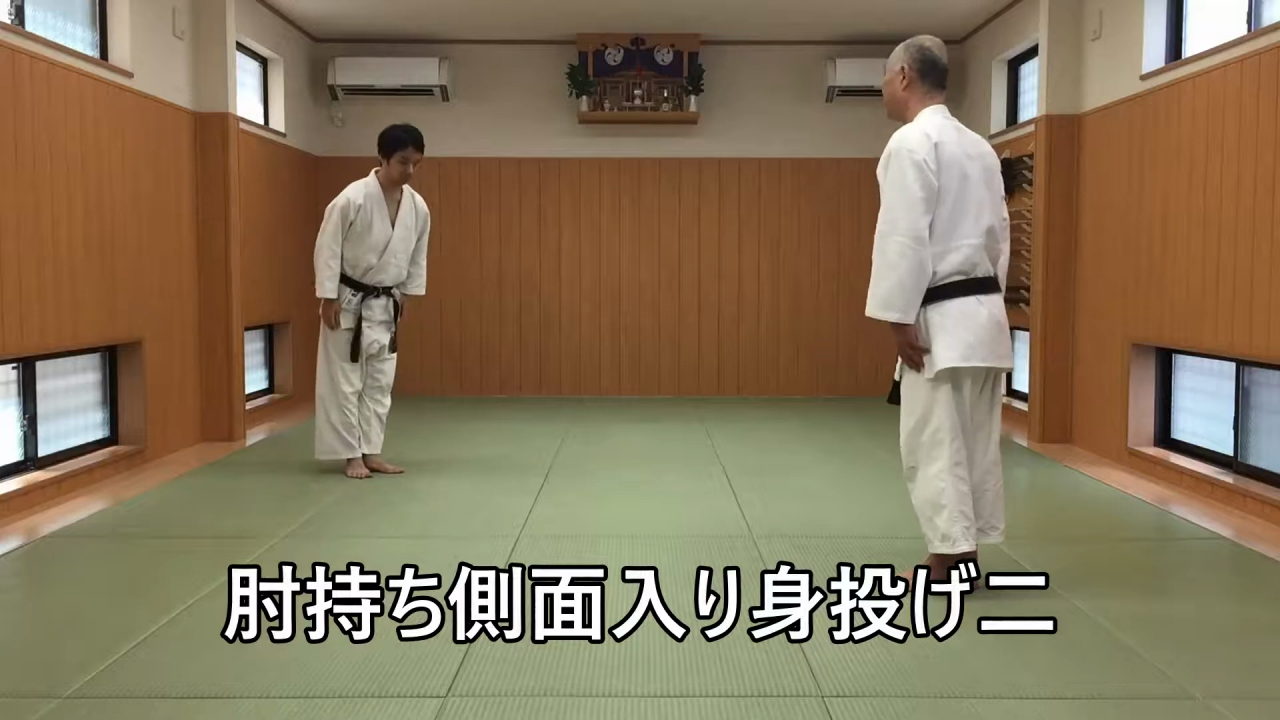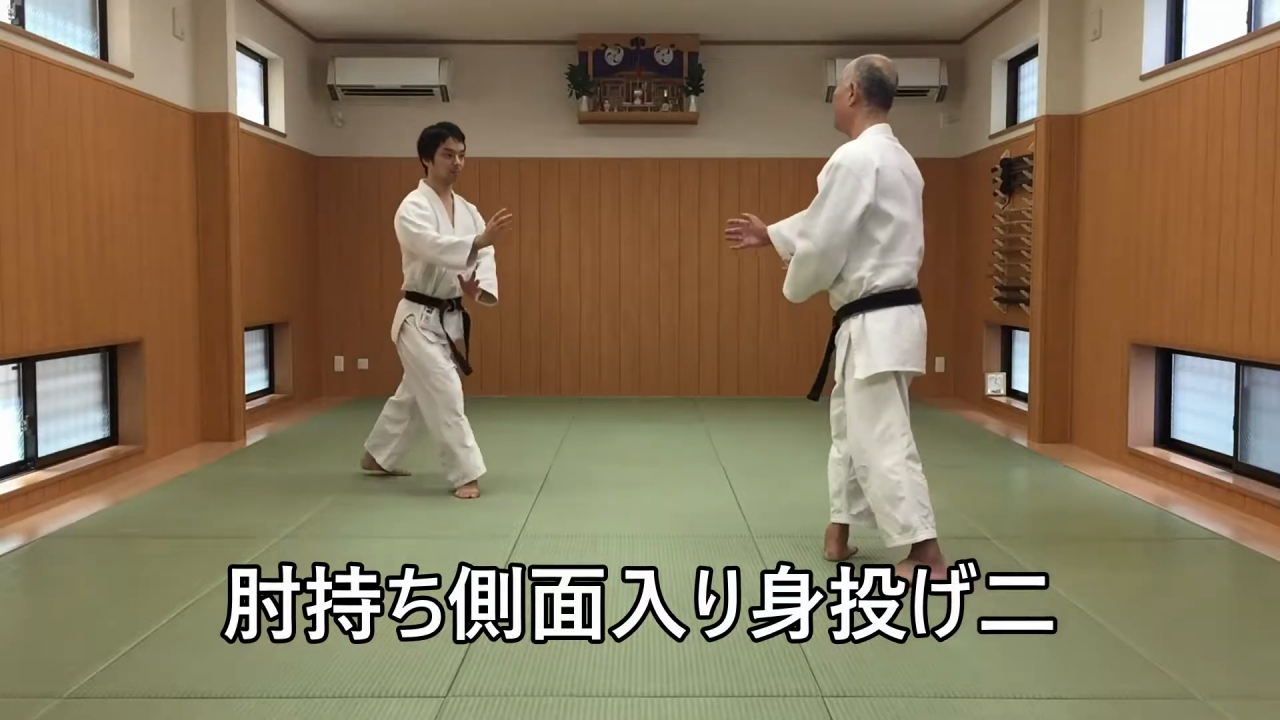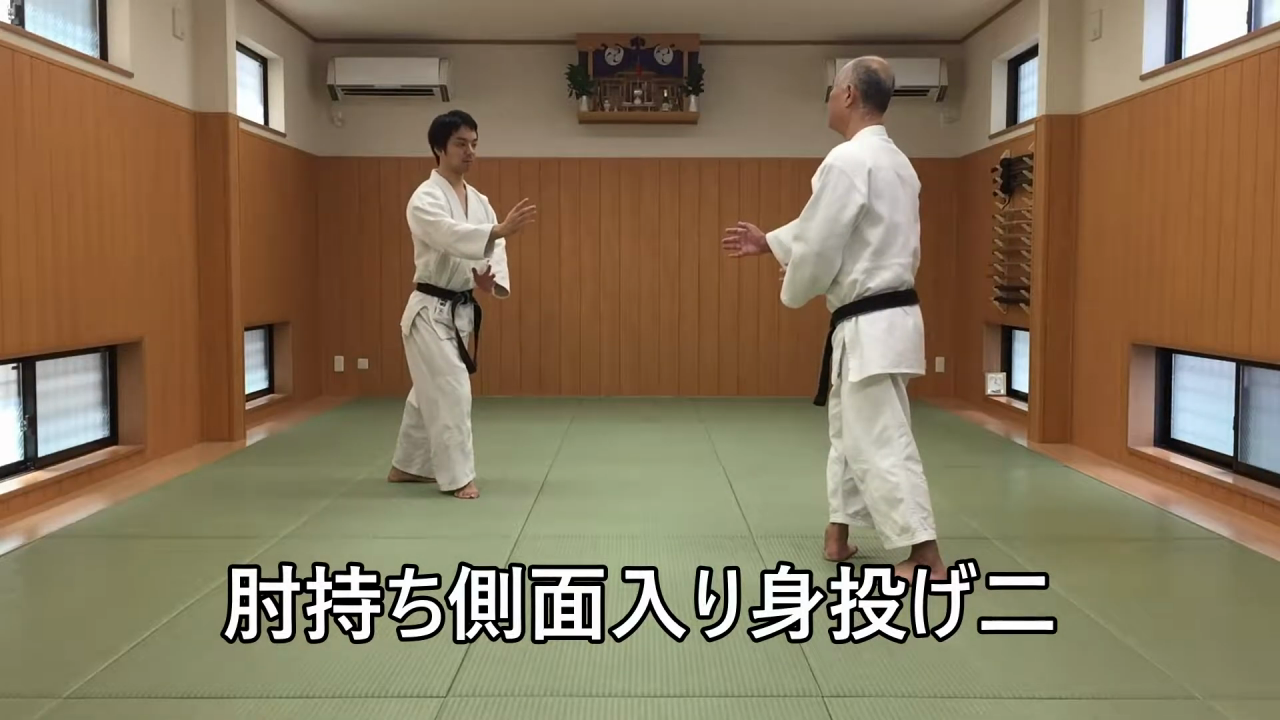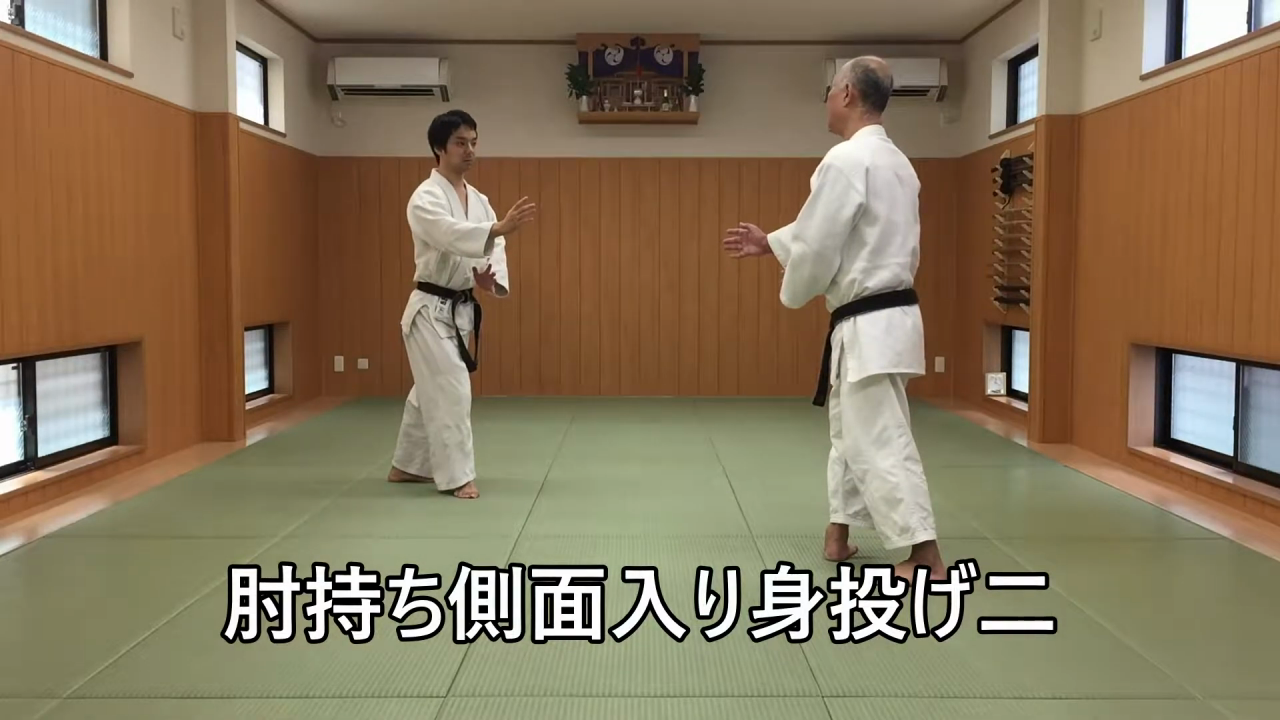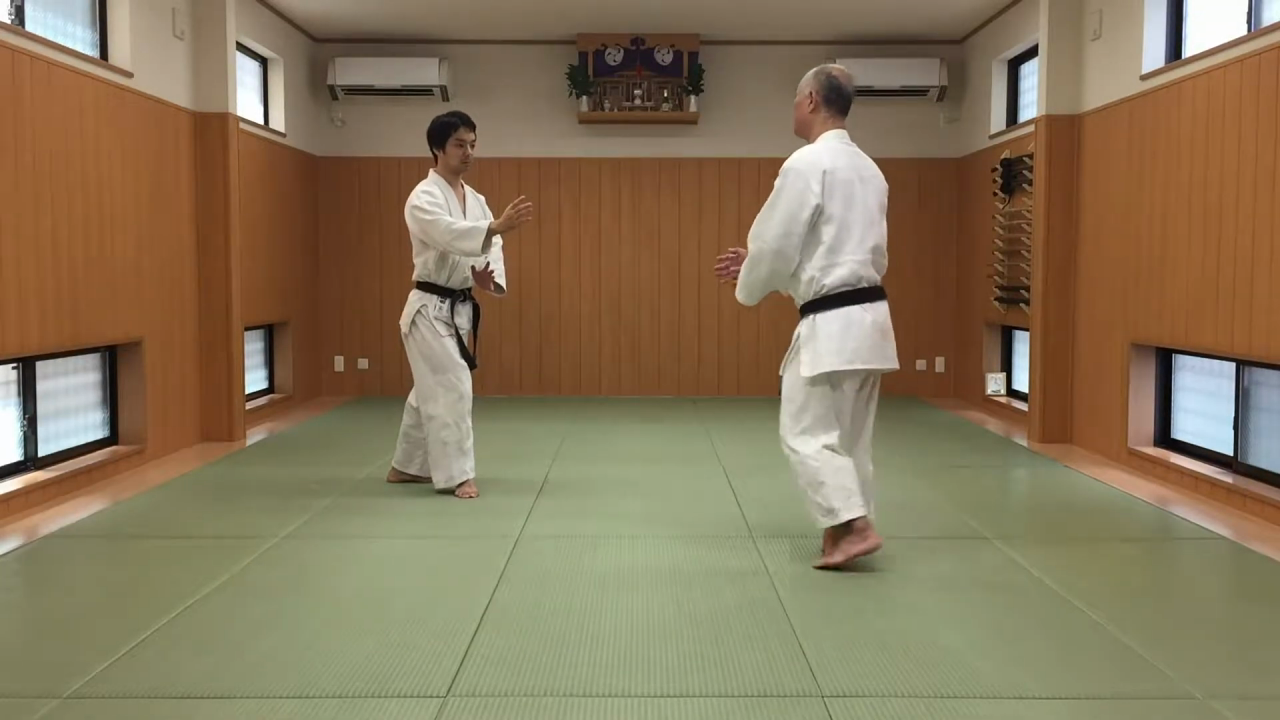
dt=1s
person 1, frame 1
left shoulder: (912, 142)
right shoulder: (978, 147)
left elbow: (903, 238)
right elbow: (998, 234)
left wrist: (900, 319)
left hip: (943, 315)
right hip: (984, 309)
left knee: (933, 445)
right knee: (975, 442)
left ankle: (951, 557)
right ankle: (964, 550)
person 1, frame 2
left shoulder: (856, 158)
right shoulder: (897, 159)
left elbow: (824, 242)
left wrist: (795, 287)
right wrist: (771, 234)
left hip: (874, 322)
right hip: (888, 315)
left knee: (882, 443)
right knee: (850, 430)
left ankle: (927, 553)
right ankle: (839, 533)
person 1, frame 3
left shoulder: (848, 160)
right shoulder: (894, 161)
left elbow: (820, 245)
left wrist: (792, 292)
right wrist: (769, 242)
left hip: (869, 324)
right hip: (884, 316)
left knee: (880, 444)
right knee: (849, 432)
left ankle: (927, 557)
right ankle: (839, 536)
person 1, frame 4
left shoulder: (846, 160)
right shoulder: (895, 161)
left elbow: (818, 246)
left wrist: (792, 293)
right wrist: (770, 243)
left hip: (868, 323)
right hip: (887, 315)
left knee: (880, 443)
right knee: (850, 433)
left ankle: (926, 556)
right ankle: (839, 534)
person 1, frame 5
left shoulder: (807, 163)
right shoulder: (868, 168)
left elbow: (776, 245)
left wrist: (750, 287)
right wrist: (757, 261)
left hip: (831, 320)
right hip: (867, 312)
left knee: (806, 433)
right knee: (847, 436)
left ankle: (855, 529)
right ankle: (838, 531)
person 2, frame 1
left shoulder: (418, 207)
right shoulder: (353, 198)
left elbow: (416, 256)
right elbow: (327, 249)
left wrist: (406, 295)
right wrist: (329, 299)
left hip: (384, 305)
right hip: (348, 300)
left knee: (380, 383)
right knee: (343, 382)
left ankle: (370, 452)
right ankle: (351, 455)
person 2, frame 2
left shoulder: (467, 210)
right shoulder: (413, 207)
left elbow: (485, 256)
right elbow: (432, 246)
left wrist: (480, 285)
right wrist: (480, 240)
left hip: (450, 317)
right hip: (420, 317)
left knee: (415, 395)
right knee: (446, 394)
left ankle: (378, 455)
right ankle: (466, 472)
person 2, frame 3
left shoulder: (478, 200)
right shoulder: (425, 199)
left elbow: (492, 247)
right elbow: (451, 236)
left wrist: (493, 278)
right wrist: (501, 230)
left hip: (460, 310)
right hip: (431, 310)
left knee: (429, 391)
right knee: (451, 392)
left ankle: (407, 465)
right ankle: (458, 476)
person 2, frame 4
left shoulder: (478, 200)
right shoulder: (426, 198)
left elbow: (491, 246)
right elbow: (451, 234)
left wrist: (493, 277)
right wrist: (500, 228)
left hip: (460, 309)
right hip: (431, 309)
left knee: (430, 390)
right knee: (451, 391)
left ankle: (407, 465)
right ankle: (457, 475)
person 2, frame 5
left shoulder: (474, 200)
right shoulder: (423, 198)
left elbow: (489, 245)
right elbow: (449, 233)
left wrist: (490, 276)
right wrist: (498, 226)
left hip: (459, 307)
right hip: (431, 308)
left knee: (432, 391)
right knee: (453, 389)
left ankle: (407, 466)
right ankle: (456, 474)
